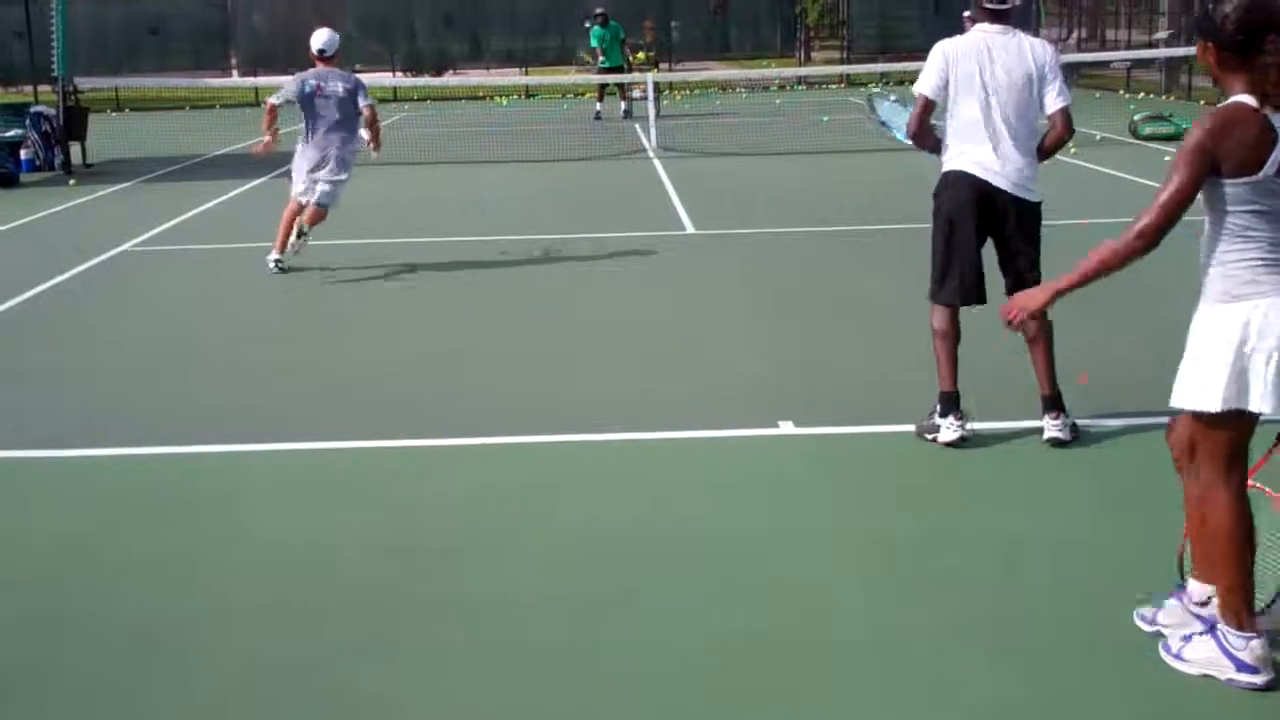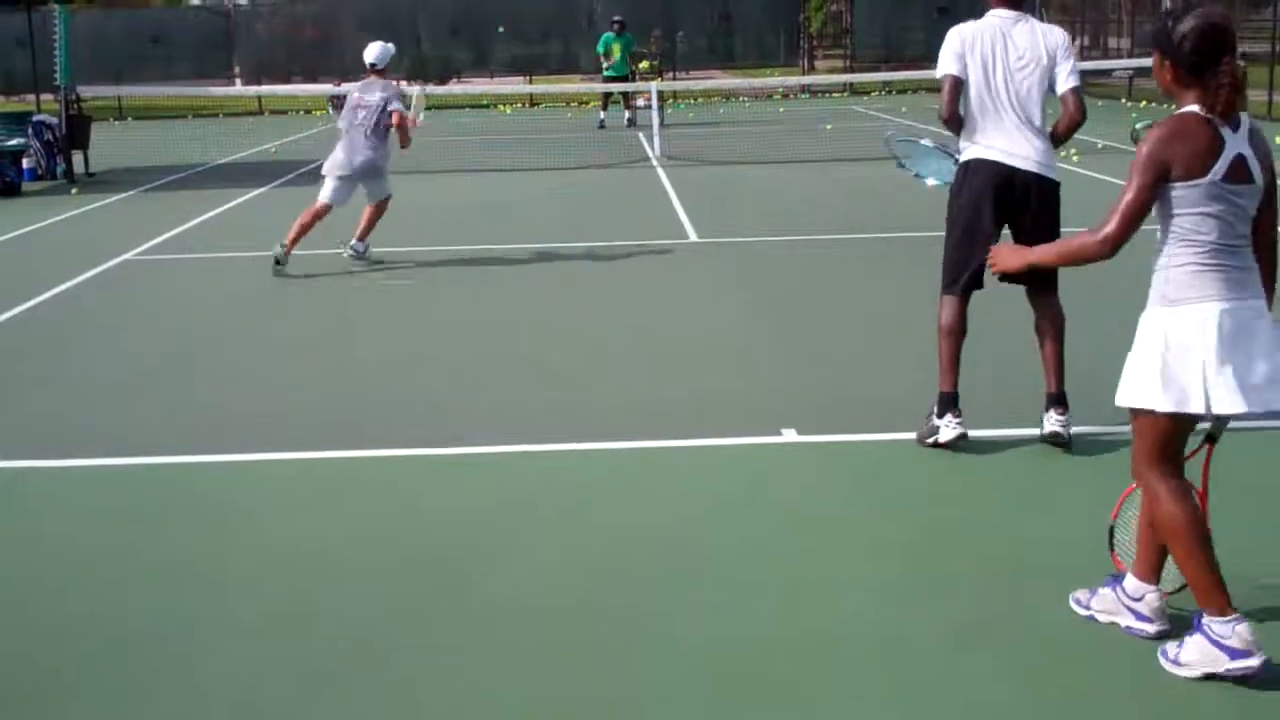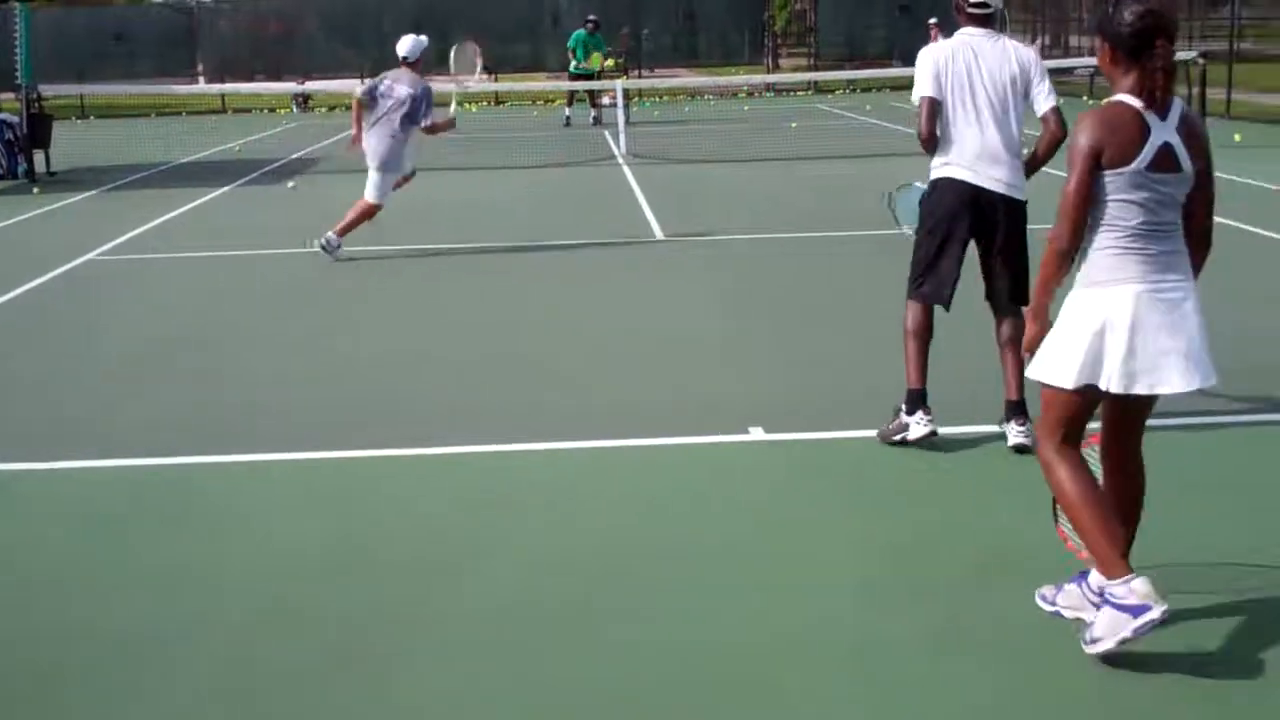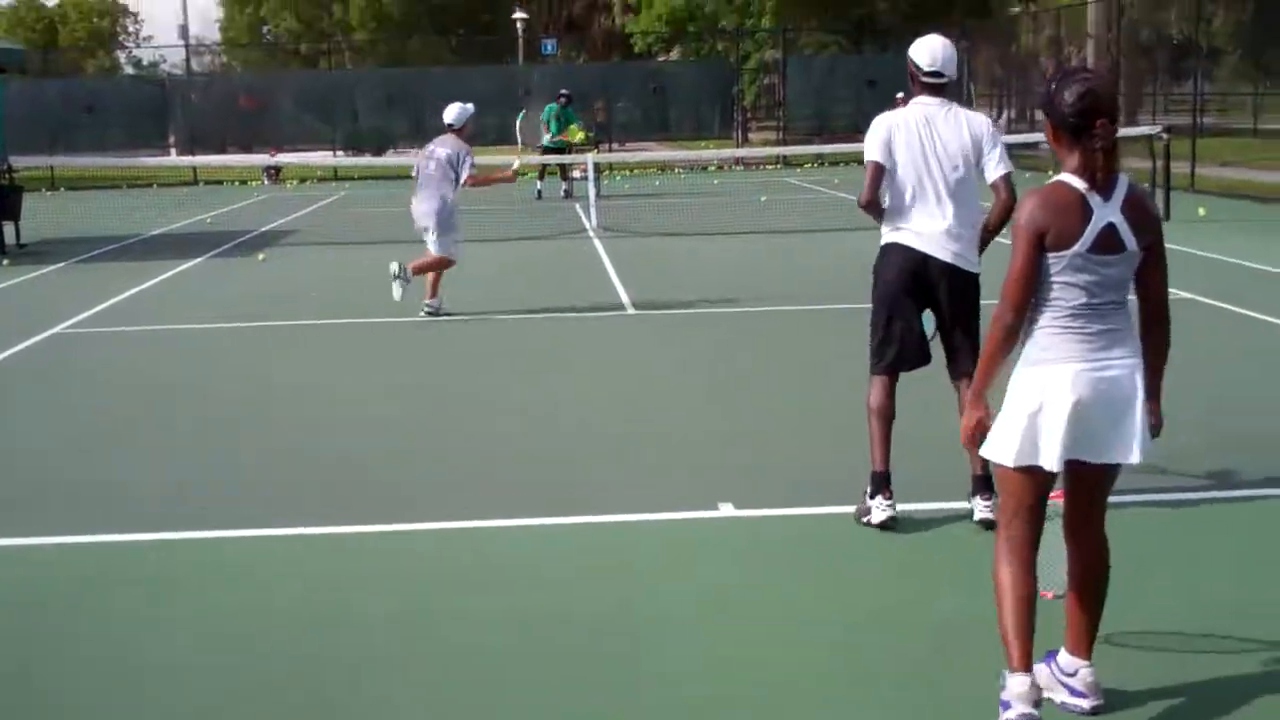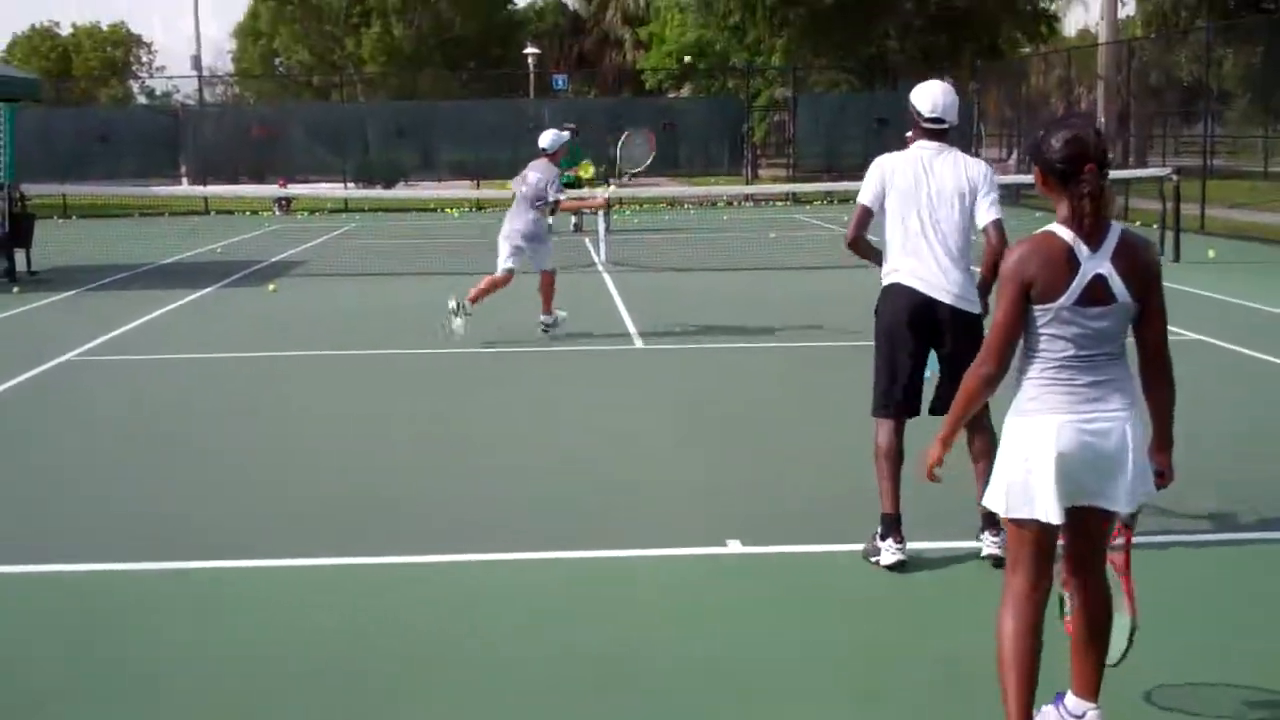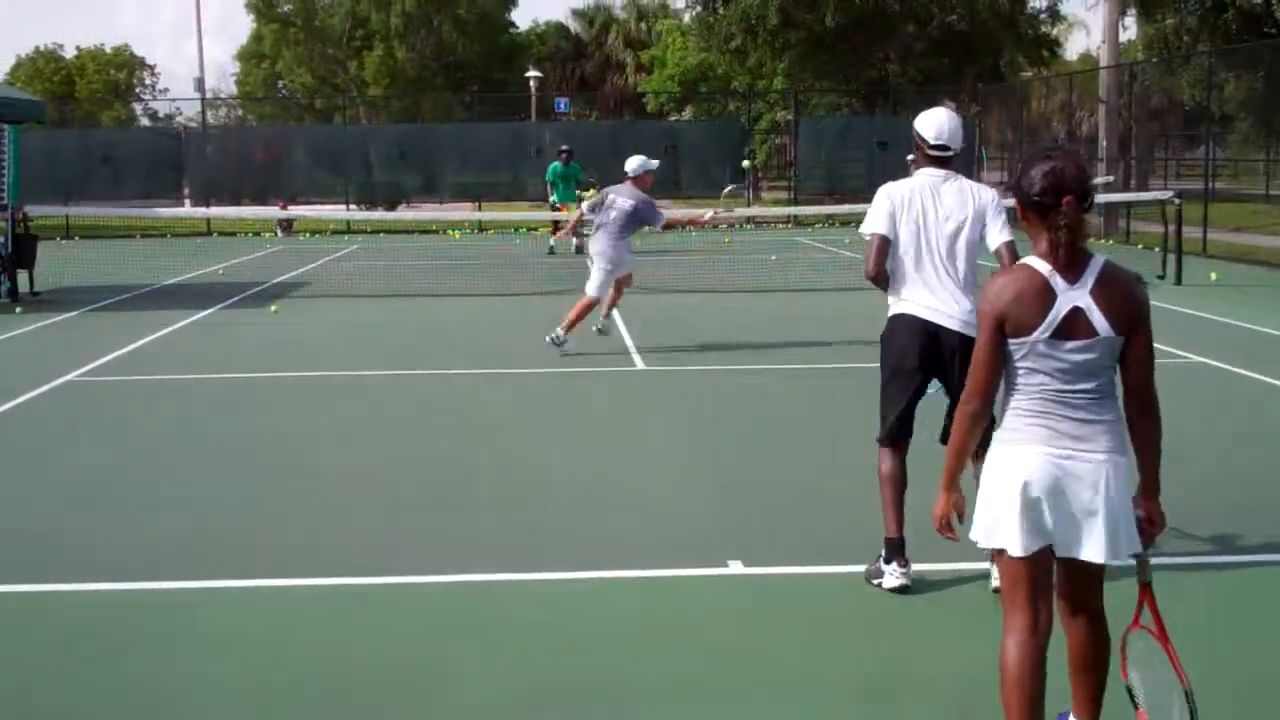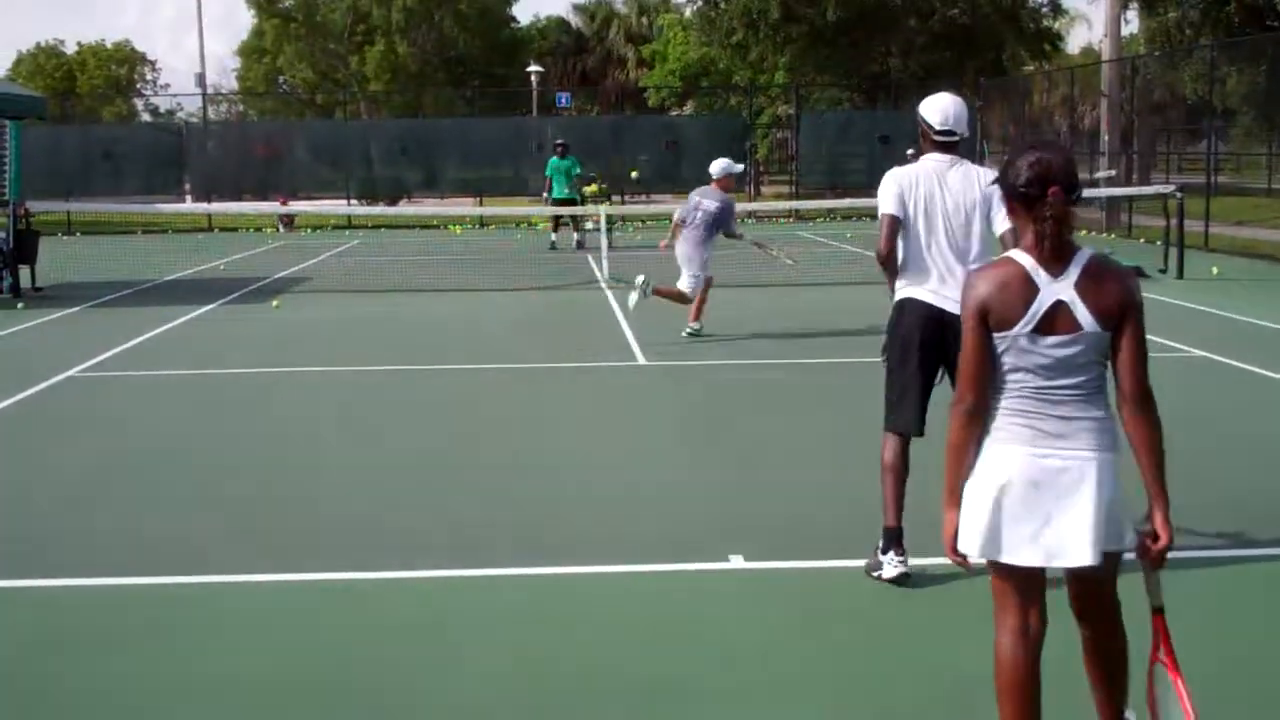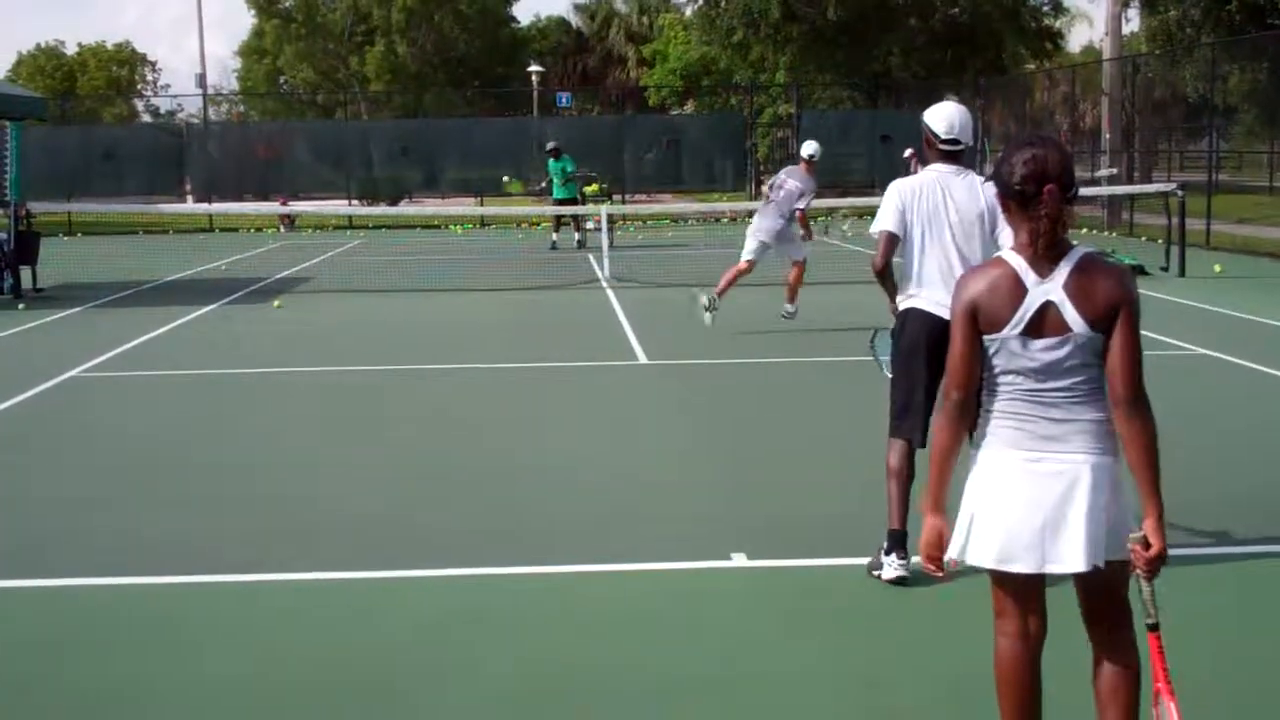
dt=0.2s
person 1, frame 1
left shoulder: (1221, 128)
left elbow: (1142, 235)
left wrist: (1049, 289)
left knee: (1213, 469)
right knee: (1192, 448)
right ankle: (1203, 596)
person 1, frame 2
left shoulder: (1168, 138)
left elbow: (1109, 238)
left wrist: (1025, 256)
left hip: (1185, 318)
left knee: (1154, 467)
right knee: (1163, 457)
right ankle: (1141, 594)
person 1, frame 3
left shoulder: (1098, 125)
right shoulder: (1191, 129)
left elbow: (1064, 240)
right elbow: (1199, 239)
left wrist: (1036, 318)
left hip: (1105, 301)
right hip: (1169, 302)
left knee: (1056, 445)
right knee: (1122, 446)
left ankle: (1128, 590)
right ankle: (1106, 581)
person 1, frame 4
left shoulder: (1041, 207)
right shoulder: (1140, 206)
left elbow: (1010, 318)
right elbow: (1156, 316)
left wrist: (977, 399)
right wrist: (1149, 392)
left hip: (1050, 381)
right hip: (1116, 381)
left knee: (1016, 533)
right knee: (1085, 524)
person 1, frame 5
left shoulder: (1028, 257)
right shoulder: (1138, 254)
left elbow: (991, 364)
right elbow: (1157, 364)
left wrist: (944, 438)
right wrist: (1163, 443)
left hip: (1043, 430)
right hip: (1114, 430)
left knee: (1024, 584)
right knee: (1087, 571)
person 1, frame 6
left shoulder: (1004, 291)
right shoulder: (1126, 290)
left elbow: (976, 403)
right elbow: (1142, 402)
left wrist: (948, 485)
right wrist: (1150, 489)
left hip: (1025, 464)
right hip: (1099, 469)
left knee: (1025, 619)
right knee: (1083, 608)
person 1, frame 7
left shoulder: (987, 285)
right shoulder: (1115, 283)
left elbow: (969, 403)
right elbow: (1135, 400)
left wrist: (952, 500)
right wrist: (1159, 505)
left hip: (1012, 468)
right hip: (1088, 469)
left knee: (1019, 624)
right knee: (1099, 614)
person 1, frame 8
left shoulder: (978, 286)
right shoulder: (1110, 283)
left elbow: (956, 405)
right elbow: (1128, 402)
left wrist: (934, 507)
right wrist: (1153, 513)
left hip: (1007, 474)
right hip: (1087, 473)
left knee: (1018, 629)
right knee: (1111, 630)
person 2, frame 1
left shoulder: (949, 50)
right shoulder: (1041, 52)
left elbow: (916, 128)
right elbow: (1062, 130)
right wrist: (1026, 159)
left hip: (962, 181)
right hip: (1019, 188)
left knee: (945, 299)
left ankle: (948, 411)
right ankle: (1054, 412)
person 2, frame 2
right shoulder: (1054, 37)
left elbow: (947, 110)
right elbow: (1074, 111)
left wrist: (971, 136)
right wrist: (1044, 145)
left hip: (982, 170)
right hip: (1037, 176)
left knee: (955, 288)
right knee: (1045, 290)
left ankle: (947, 411)
right ankle: (1056, 407)
person 2, frame 3
left shoulder: (936, 55)
right shoulder: (1025, 57)
left elbow: (926, 133)
right elbow: (1056, 131)
left wrist: (943, 154)
right wrist: (1023, 170)
left hip: (952, 186)
right hip: (1006, 194)
left knee: (921, 298)
right knee: (1008, 307)
left ankle: (915, 408)
right ankle: (1017, 417)
person 2, frame 4
left shoulder: (889, 123)
right shoulder: (978, 126)
left elbow: (868, 198)
right elbow: (1006, 200)
right wrist: (979, 242)
left hip: (901, 254)
right hip: (957, 260)
left knee: (884, 372)
right knee: (968, 375)
left ankle: (880, 492)
right ankle: (983, 491)
person 2, frame 5
left shoulder: (886, 166)
right shoulder: (976, 170)
left elbow: (854, 237)
right elbow: (997, 245)
right wrist: (981, 290)
left hip: (903, 296)
right hip: (958, 302)
left knee: (889, 415)
right knee: (973, 414)
left ankle: (890, 535)
right ankle: (992, 528)
person 2, frame 6
left shoulder: (893, 193)
right shoulder: (983, 196)
left elbow: (874, 270)
right elbow: (1010, 266)
left hip: (909, 324)
right hip: (966, 328)
left knee: (893, 442)
right knee: (981, 443)
left ankle: (894, 558)
person 2, frame 7
left shoulder: (900, 178)
right shoulder: (987, 181)
left elbow: (885, 250)
right elbow: (1016, 248)
left wrist: (897, 280)
left hip: (917, 309)
left knee: (897, 429)
left ankle: (892, 548)
person 2, frame 8
left shoulder: (903, 190)
right shoulder: (990, 192)
left elbow: (880, 264)
left wrist: (896, 297)
left hip: (920, 319)
left knee: (903, 436)
left ankle: (894, 549)
person 3, frame 1
left shoulder: (302, 80)
right shoulder: (353, 82)
left elbow: (272, 106)
right elbow: (370, 114)
left wrist: (270, 133)
right wrist: (375, 136)
left hip: (311, 152)
right hip: (341, 154)
left knee: (297, 203)
right knee: (319, 207)
left ankle: (276, 256)
right ankle: (304, 227)
person 3, frame 2
left shoulder: (355, 91)
right shoulder: (393, 92)
right elbow: (398, 120)
right wrist: (405, 138)
left hip: (343, 157)
right hip: (371, 161)
left knee: (321, 208)
right knee: (381, 199)
left ankle: (285, 250)
right ankle: (359, 244)
person 3, frame 3
left shoulder: (385, 77)
right shoulder: (422, 89)
left elbow: (359, 99)
right elbow: (427, 127)
left wrist: (357, 129)
right wrist: (447, 125)
left hip: (372, 141)
right hip: (389, 150)
left knee: (408, 172)
right knee: (372, 204)
left ankle: (379, 195)
right ankle: (333, 239)
person 3, frame 4
left shoulder: (433, 144)
right shoulder: (461, 149)
left elbow: (417, 174)
right elbow: (470, 180)
right wrist: (504, 176)
left hip: (420, 206)
right hip: (439, 210)
left knee: (438, 255)
right knee: (447, 259)
left ankle: (431, 303)
right ankle: (404, 271)
person 3, frame 5
left shoulder: (532, 166)
right shoulder: (553, 173)
left elbow: (517, 189)
right elbow: (561, 204)
right wrist: (593, 204)
left hip: (510, 227)
right hip: (532, 232)
left knee: (504, 276)
right knee: (548, 272)
left ankle: (464, 305)
right ankle: (547, 318)
person 3, frame 6
left shoulder: (610, 191)
right shoulder: (643, 201)
left elbow: (584, 210)
right elbow: (664, 223)
left wrist: (568, 229)
right wrist: (700, 220)
left hip: (598, 246)
right hip: (610, 253)
left knee: (624, 278)
right knee: (592, 298)
left ankle: (604, 319)
right ankle: (559, 335)
person 3, frame 7
left shoulder: (696, 193)
right shoulder: (727, 202)
left elbow: (678, 219)
right elbow: (729, 233)
left wrist: (669, 239)
right wrist: (739, 236)
left hip: (682, 247)
right hip: (697, 251)
left knee: (707, 282)
right knee: (685, 297)
left ankle: (694, 325)
right ankle: (648, 287)
person 3, frame 8
left shoulder: (786, 170)
right shoulder: (810, 185)
left elbow: (767, 191)
right elbow: (800, 215)
right wrist: (808, 232)
left hip: (759, 223)
right hip: (779, 228)
left knee: (744, 266)
right knee: (800, 261)
left ankle: (714, 298)
right ankle: (789, 306)
